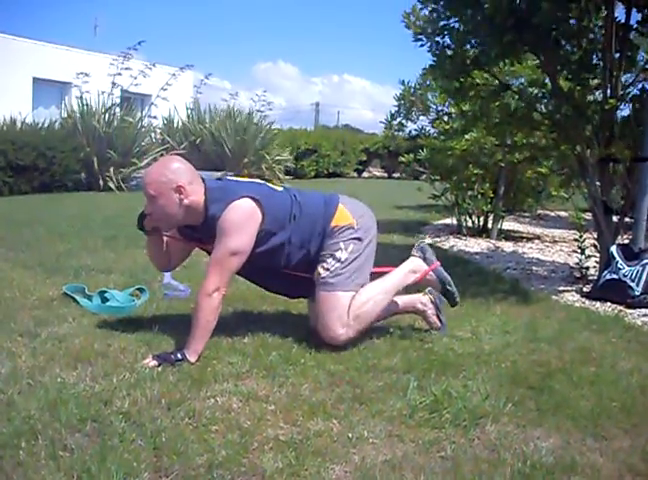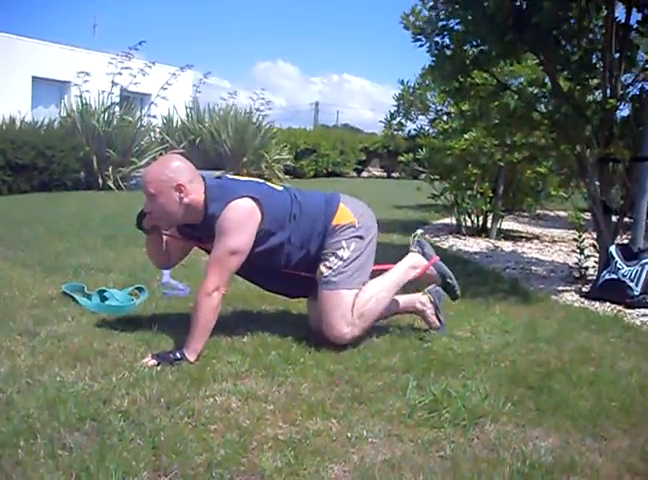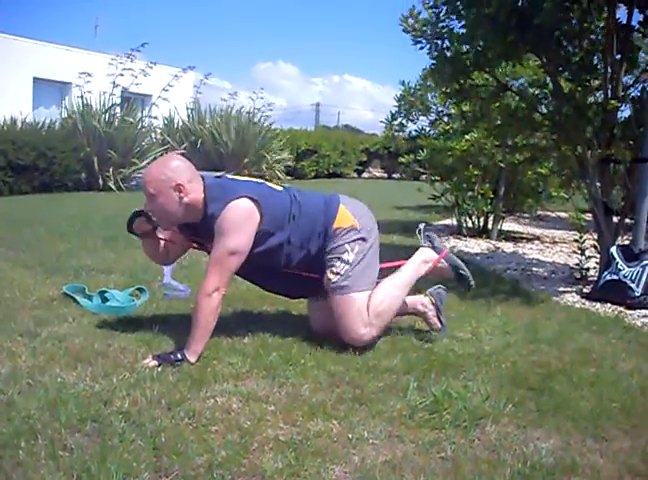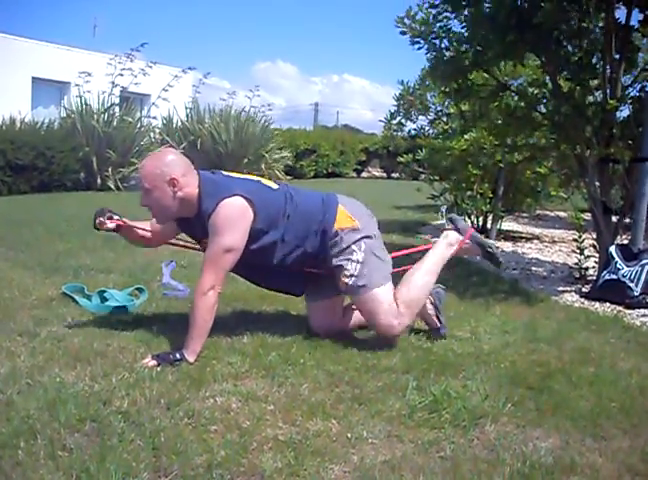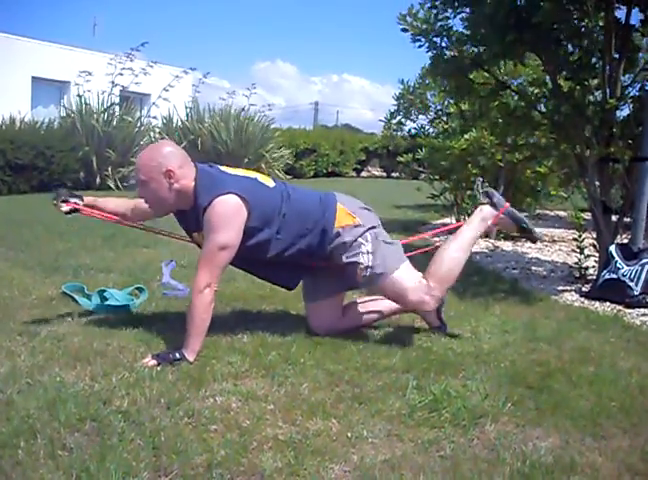
dt=0.1s
person 1, frame 1
left shoulder: (236, 211)
right shoulder: (190, 214)
left elbow: (213, 290)
right elbow: (164, 263)
left wrist: (188, 354)
right wrist: (151, 231)
left hip: (345, 223)
right hip: (328, 231)
left knee: (336, 332)
right knee: (329, 321)
left ankle: (415, 268)
right ankle: (420, 302)
person 1, frame 2
left shoulder: (234, 211)
right shoulder: (188, 213)
left elbow: (213, 289)
right elbow: (165, 261)
left wrist: (188, 352)
right wrist: (151, 230)
left hip: (344, 223)
right hip: (327, 231)
left knee: (342, 330)
right knee: (321, 324)
left ankle: (414, 263)
right ankle: (419, 301)
person 1, frame 3
left shoulder: (234, 211)
right shoulder: (188, 212)
left elbow: (213, 290)
right elbow: (163, 257)
left wrist: (188, 354)
right wrist: (145, 232)
left hip: (345, 225)
right hip: (329, 233)
left knee: (358, 332)
right knee: (323, 325)
left ankle: (424, 258)
right ankle: (422, 303)
person 1, frame 4
left shoulder: (227, 208)
right shoulder: (188, 200)
left elbow: (209, 288)
right elbow: (153, 235)
left wrist: (188, 353)
right wrist: (120, 225)
left hip: (344, 225)
right hip: (325, 238)
left knee: (391, 325)
right knee: (324, 324)
left ankle: (452, 240)
right ankle: (422, 303)
person 1, frame 5
left shoulder: (222, 204)
right shoulder: (185, 192)
left elbow: (205, 286)
right elbow: (132, 210)
left wrist: (187, 353)
right wrist: (84, 201)
left hip: (345, 226)
right hip: (326, 239)
left knee: (424, 295)
right knee: (325, 324)
left ankle: (486, 214)
right ankle: (423, 307)
